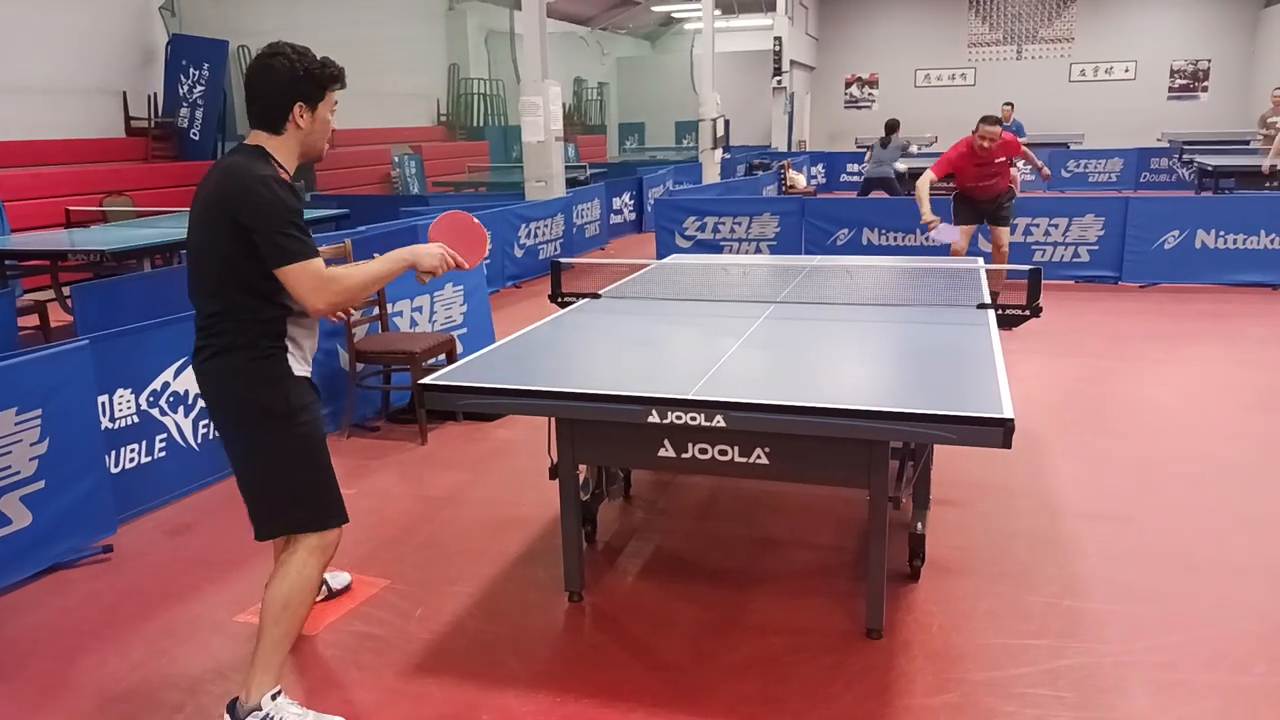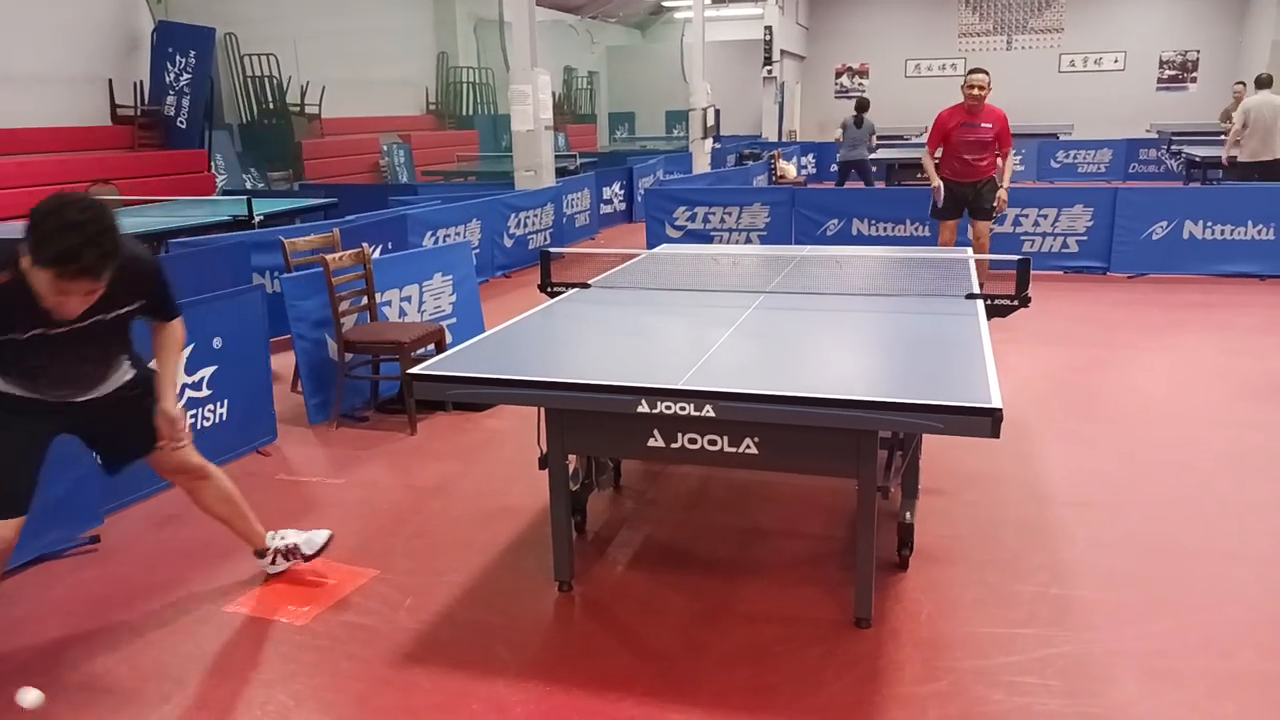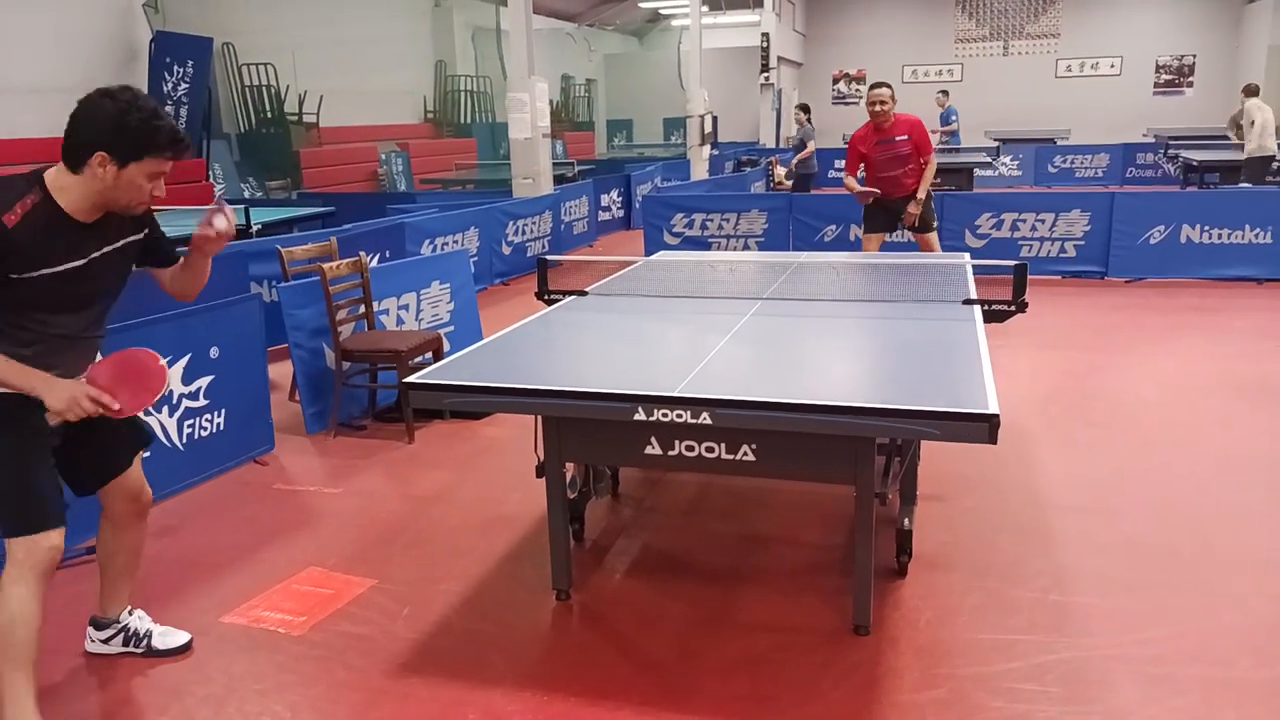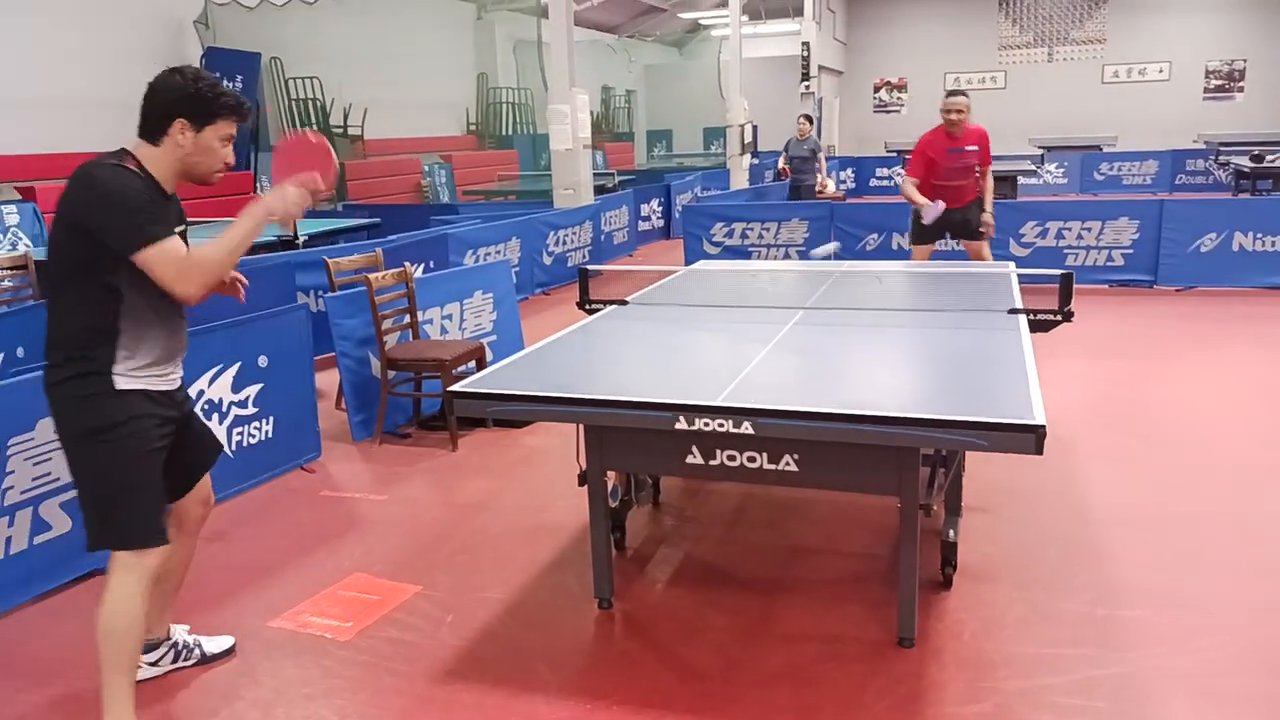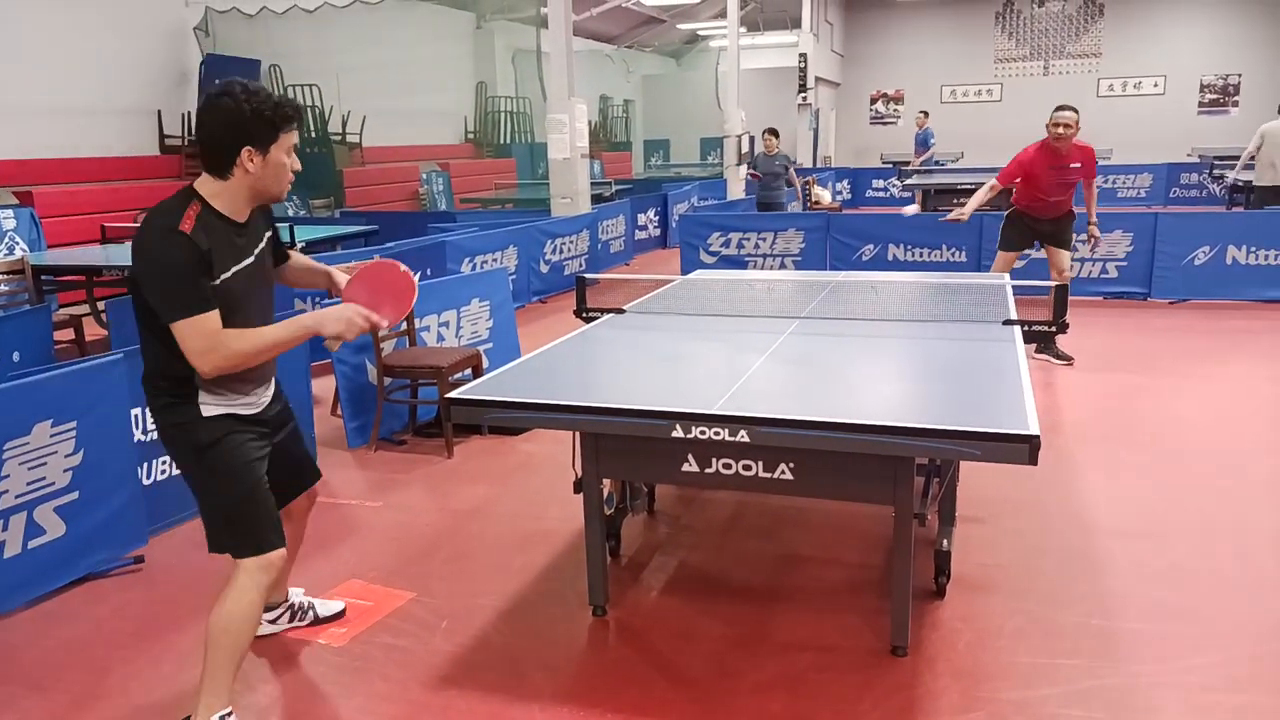
dt=1s
person 1, frame 1
left shoulder: (233, 173)
right shoulder: (262, 186)
right elbow: (319, 294)
left wrist: (301, 287)
right wrist: (410, 257)
left hip: (237, 369)
right hip: (260, 380)
left knee: (297, 494)
right knee: (320, 530)
left ankle: (292, 581)
person 1, frame 2
left shoulder: (136, 263)
left elbow: (168, 323)
left wrist: (167, 399)
left hip: (110, 384)
left knee: (189, 466)
left ankle: (268, 547)
person 1, frame 3
left shoulder: (128, 214)
left elbow: (182, 284)
left wrist: (203, 247)
left hip: (80, 387)
left knee: (133, 497)
left ankle: (111, 623)
person 1, frame 4
left shoulder: (161, 195)
right shoulder: (107, 185)
left elbow: (185, 282)
right elbow: (184, 280)
left wrist: (218, 274)
right wrist: (265, 210)
left hip: (155, 384)
right hip: (105, 395)
left knee: (191, 504)
right knee: (139, 557)
left ankle: (153, 643)
person 1, frame 5
left shoulder: (252, 212)
right shoulder: (170, 239)
left elbow: (277, 264)
right elbow: (210, 355)
left wrist: (322, 273)
right wrist: (318, 323)
left hip: (259, 400)
right hip: (207, 418)
left knee: (297, 495)
right knee: (259, 557)
left ankle: (274, 605)
person 2, frame 1
left shoulder: (1008, 141)
right shoulder: (959, 152)
left elbow: (1022, 151)
right elbow: (923, 182)
left wrist: (1039, 166)
right wrist: (926, 212)
left hip: (1000, 198)
right hip: (968, 199)
left knee: (1001, 248)
right knee: (958, 249)
person 2, frame 2
left shoulder: (998, 117)
right shoulder: (946, 117)
left elbow: (1007, 155)
right elbow: (928, 153)
left wrist: (1004, 187)
right wrist: (934, 179)
left hip: (984, 185)
right hip: (951, 185)
left knee: (981, 241)
right knee: (946, 241)
person 2, frame 3
left shoulder: (913, 124)
right shoulder: (859, 138)
left elbow: (930, 163)
right elbow: (849, 176)
left wrist: (918, 200)
right wrist: (857, 189)
left hip: (914, 196)
right hip: (879, 201)
left knee: (933, 252)
person 2, frame 4
left shoulder: (980, 135)
right shoulder: (927, 142)
left elbow: (986, 174)
right elbow: (907, 185)
left wrist: (988, 209)
right wrist: (921, 202)
left hip: (967, 206)
left knee: (984, 261)
person 2, frame 5
left shoulder: (1086, 153)
right shoulder: (1030, 156)
left elbow: (1090, 186)
right elbow: (993, 186)
left wrist: (1092, 221)
right wrist: (967, 209)
left hip: (1059, 218)
right hip: (1022, 215)
left knee: (1062, 275)
right knee: (997, 276)
left ankle: (1046, 342)
